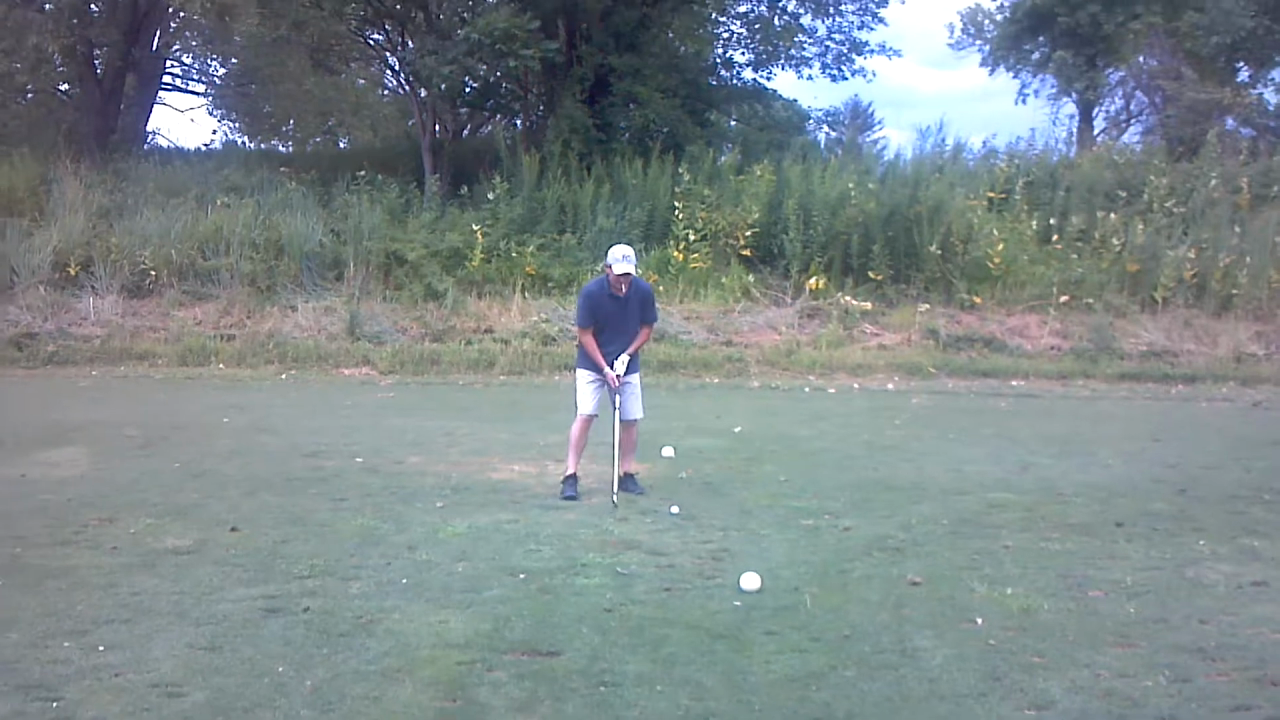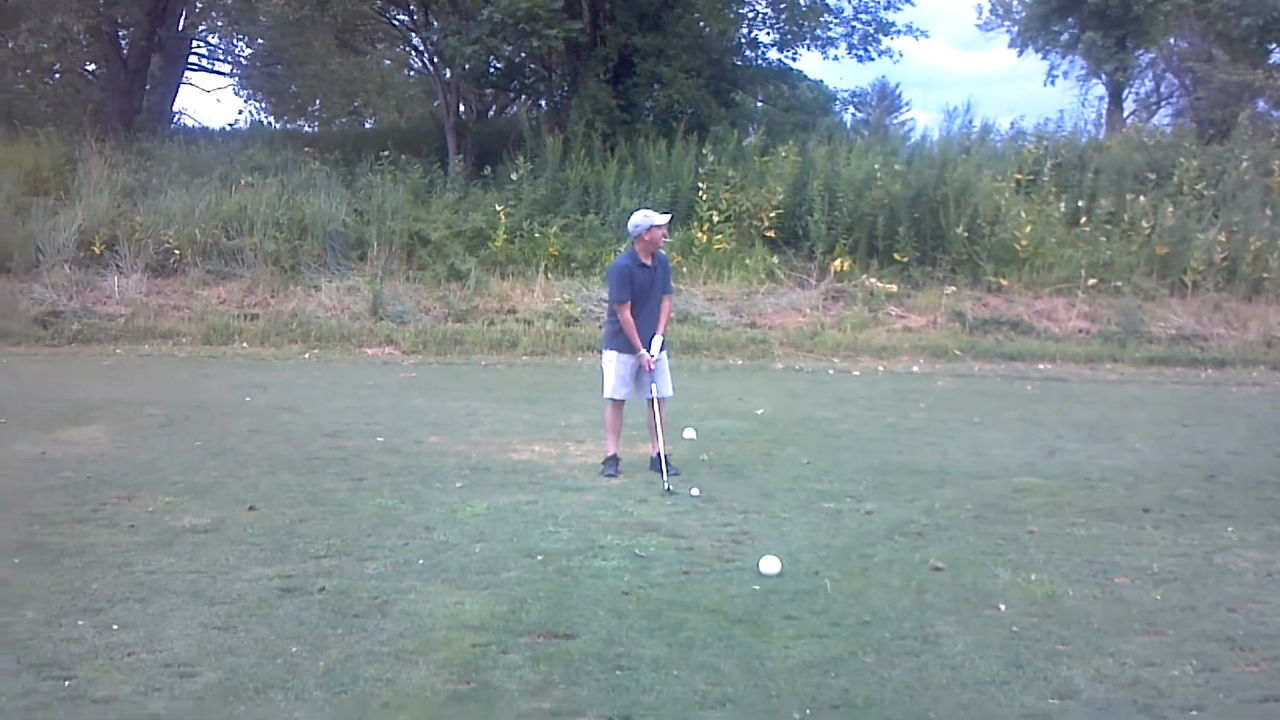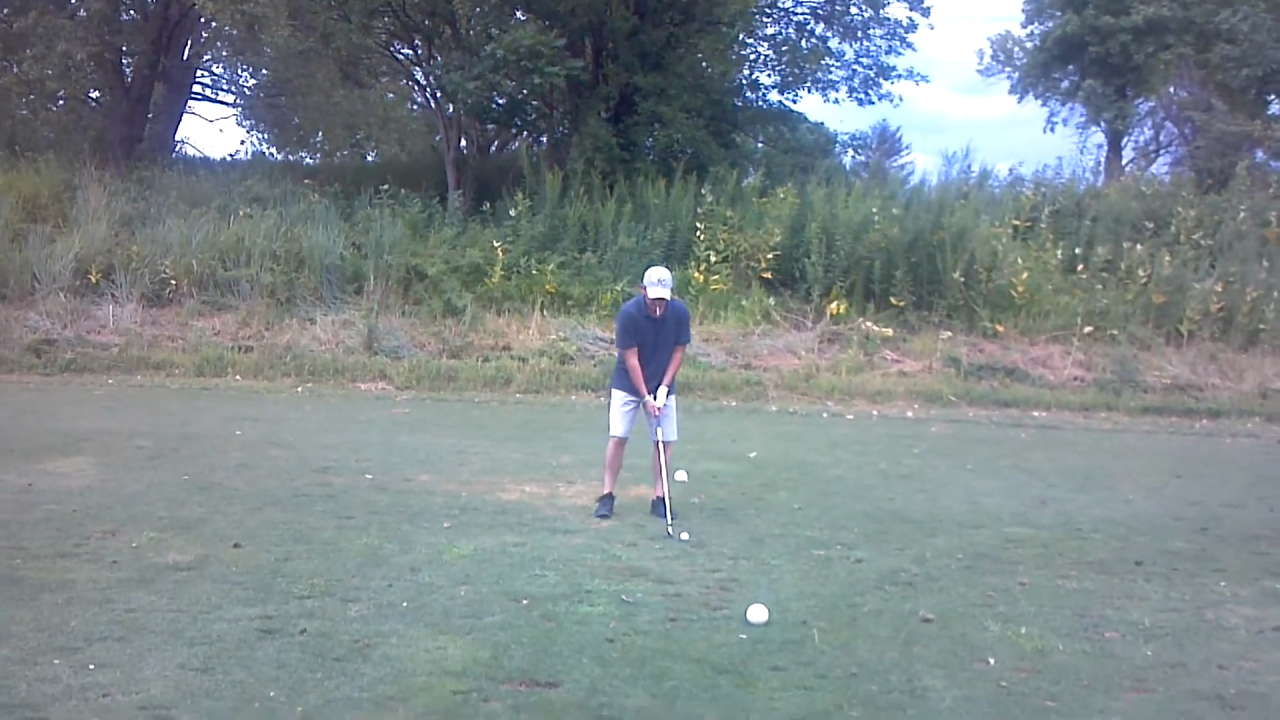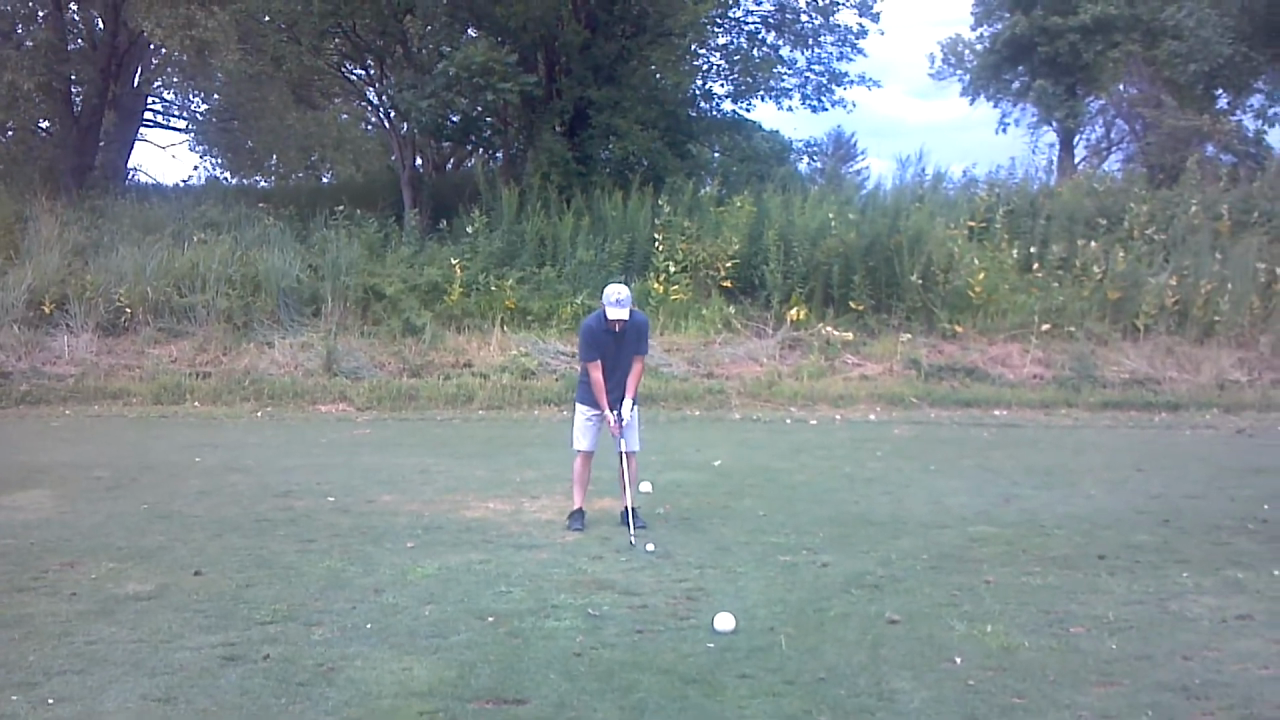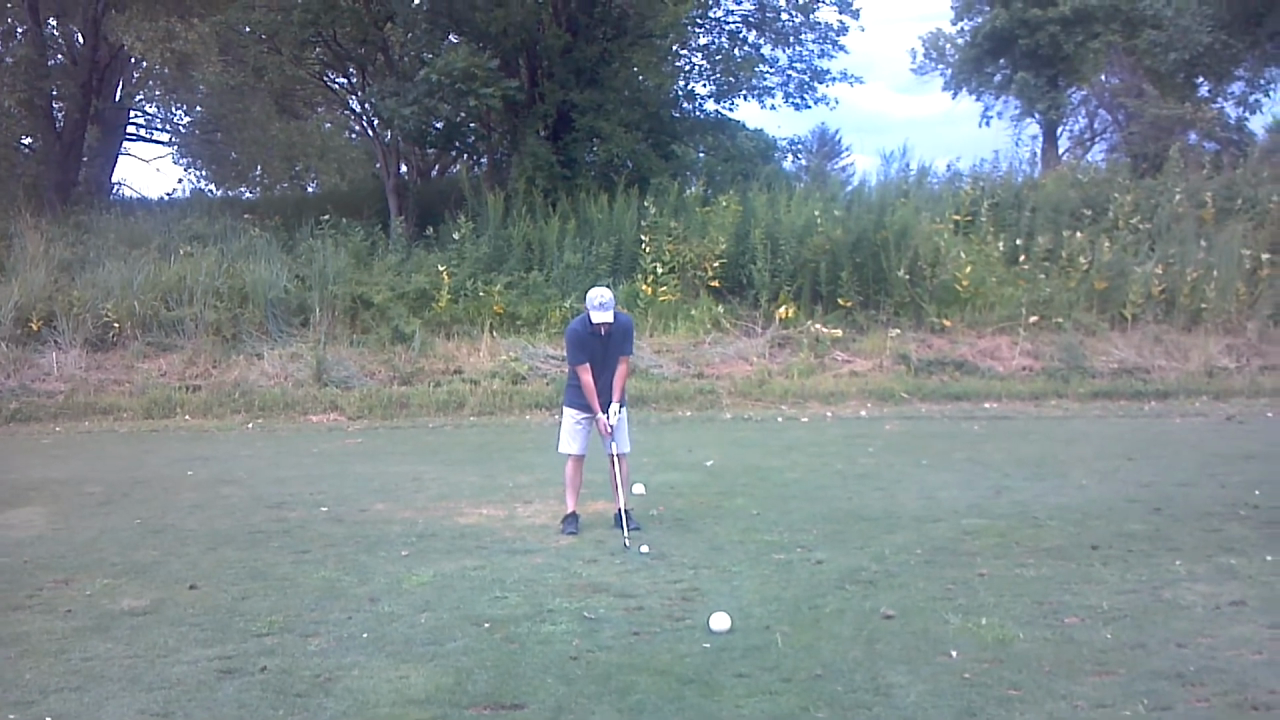
dt=1s
person 1, frame 1
left shoulder: (643, 291)
right shoulder: (590, 292)
left elbow: (646, 328)
right elbow: (585, 335)
left wrist: (626, 356)
right wrist: (605, 368)
left hip: (627, 365)
right hip: (591, 365)
left knee: (629, 420)
right knee: (585, 416)
left ankle: (627, 475)
right ankle: (570, 476)
person 1, frame 2
left shoulder: (663, 263)
right shoulder: (621, 267)
left elbow: (665, 301)
right elbow: (623, 312)
left wrist: (658, 337)
right wrist: (640, 351)
left hip: (653, 344)
right hip: (622, 346)
left knee: (657, 399)
right knee: (617, 400)
left ankle: (658, 455)
right ankle: (611, 456)
person 1, frame 3
left shoulder: (680, 312)
right shoulder: (628, 313)
left elbow: (679, 351)
right elbow: (630, 358)
left wrist: (663, 387)
right wrist: (645, 397)
left hip: (663, 386)
right hip: (627, 385)
left knee: (663, 442)
right knee: (618, 438)
left ankle: (659, 498)
right ankle: (607, 495)
person 1, frame 4
left shoulder: (640, 323)
right shoulder: (590, 326)
left elbow: (637, 364)
right elbow: (595, 372)
left wrist: (628, 400)
right wrist: (606, 410)
left hip: (624, 398)
right hip: (591, 399)
left knee: (629, 453)
right knee: (585, 452)
left ankle: (628, 508)
right ankle: (577, 510)
person 1, frame 5
left shoulder: (625, 324)
right shoulder: (575, 330)
left elbow: (622, 365)
right elbow: (584, 374)
left wrist: (614, 404)
right wrist: (597, 413)
left hip: (613, 401)
right hip: (579, 402)
left knee: (619, 454)
right knee: (575, 456)
left ankle: (621, 511)
right ankle: (570, 514)
